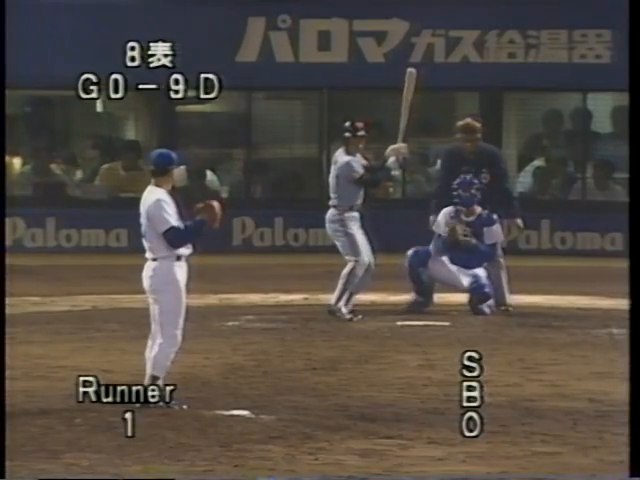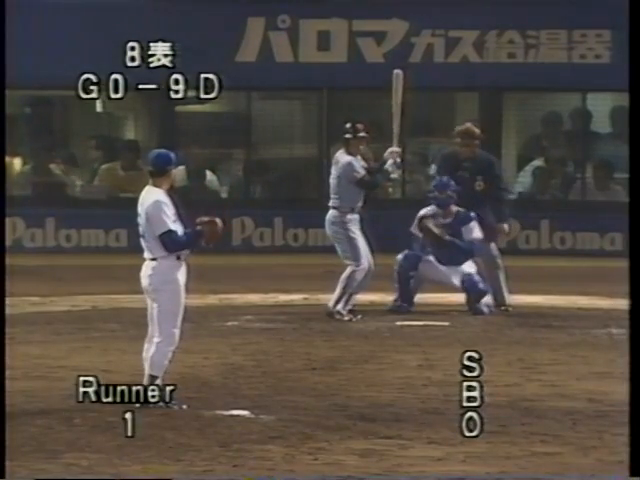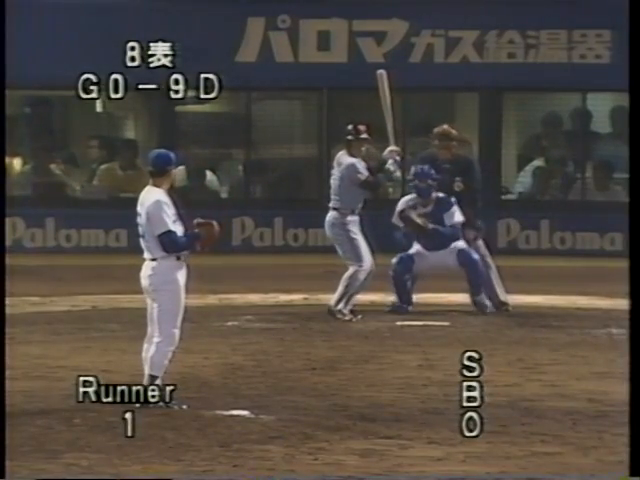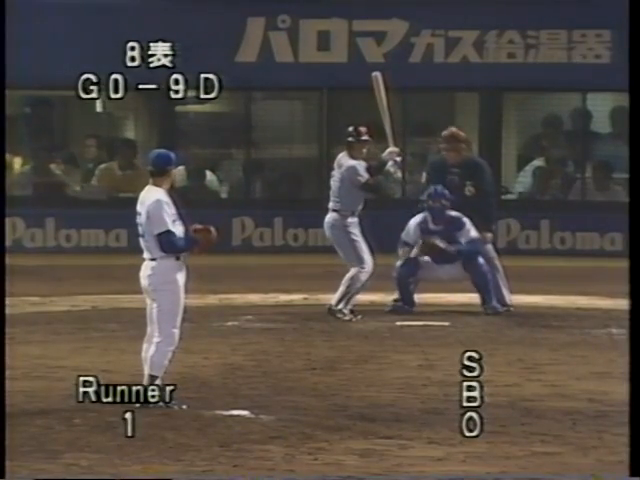
dt=0.3s
person 1, frame 1
left shoulder: (152, 195)
right shoulder: (160, 200)
right elbow: (176, 239)
left wrist: (198, 223)
right wrist: (202, 222)
left hip: (159, 268)
right hip: (167, 270)
left knee: (159, 335)
right knee: (169, 337)
person 1, frame 2
left shoulder: (149, 195)
right shoulder: (158, 201)
right elbow: (172, 243)
left wrist: (193, 232)
right wrist: (199, 233)
left hip: (155, 268)
right hip: (166, 270)
left knee: (156, 334)
right knee: (167, 335)
person 1, frame 3
left shoulder: (147, 195)
right shoulder: (159, 201)
right elbow: (171, 244)
left wrist: (189, 235)
right wrist: (196, 237)
left hip: (154, 268)
right hip: (166, 271)
left knee: (156, 334)
right knee: (167, 335)
person 1, frame 4
left shoulder: (147, 195)
right shoulder: (159, 200)
right elbow: (170, 244)
left wrist: (187, 236)
right wrist: (194, 240)
left hip: (154, 268)
right hip: (166, 270)
left knee: (155, 333)
right knee: (167, 335)
left ankle: (151, 388)
person 2, frame 1
left shoulder: (353, 156)
right shoulder: (346, 161)
left elbow: (370, 170)
right elbow: (371, 182)
left wrist: (388, 157)
right wrist: (391, 165)
left hip: (351, 217)
right hip: (342, 217)
left knee: (368, 264)
right knee: (359, 261)
left ankle: (345, 305)
right ankle: (337, 305)
person 2, frame 2
left shoulder: (352, 158)
right shoulder: (348, 162)
left elbow: (370, 172)
right elbow: (371, 184)
left wrist: (386, 160)
right wrist: (390, 168)
left hip: (350, 218)
right hip: (341, 219)
left knee: (367, 266)
right knee: (358, 265)
left ankle: (344, 306)
right ankle: (335, 307)
person 2, frame 3
left shoulder: (345, 158)
right shoulder: (351, 164)
left elbow: (370, 171)
right elbow: (374, 185)
left wrist: (386, 159)
right wrist: (391, 166)
left hip: (348, 219)
right hip: (342, 220)
left knee: (367, 265)
right knee: (361, 265)
left ankle: (344, 305)
right ankle: (337, 307)
person 2, frame 4
left shoulder: (345, 159)
right shoulder: (352, 166)
left elbow: (370, 170)
right elbow: (375, 188)
left wrist: (385, 159)
right wrist: (391, 167)
left hip: (345, 221)
right hip: (342, 222)
left knee: (366, 266)
right knee: (363, 266)
left ankle: (344, 305)
right ankle: (337, 306)
person 3, frame 1
left shoulder: (491, 155)
right shoulder: (450, 154)
left elbow: (502, 185)
right elbow: (443, 185)
left wrist: (513, 214)
left knee: (494, 256)
left ankle: (502, 300)
person 3, frame 2
left shoulder: (487, 162)
right shoulder: (447, 159)
left elbow: (498, 191)
left wrist: (502, 220)
left hip: (477, 216)
left knee: (491, 258)
left ankle: (501, 300)
person 3, frame 3
left shoulder: (467, 163)
right shoulder: (425, 161)
left elbow: (473, 195)
left wrist: (472, 225)
left knee: (482, 258)
left ankle: (499, 300)
person 3, frame 4
left shoulder: (478, 166)
right shoulder: (436, 166)
left elbow: (487, 197)
left wrist: (487, 228)
left hip: (472, 221)
left knee: (490, 259)
left ankle: (504, 301)
person 4, frame 1
left shoulder: (488, 220)
right shoulder: (448, 214)
left elbow: (491, 254)
right elbow: (437, 247)
left wrist: (472, 242)
right wrist: (449, 239)
left hip: (473, 271)
right hip: (448, 265)
left knee: (484, 292)
right knee: (415, 255)
left ankle: (476, 301)
right ankle: (422, 298)
person 4, frame 2
left shoulder: (466, 218)
right shoulder: (426, 215)
left elbow: (472, 250)
right elbow: (418, 248)
left wrist: (445, 238)
right wrist: (425, 237)
left hip: (460, 267)
right hip: (435, 263)
left knee: (479, 289)
right knee: (405, 260)
left ankle: (475, 301)
right ankle: (404, 301)
person 4, frame 3
left shoulder: (446, 203)
right shoulder: (406, 204)
left elbow: (456, 234)
right elbow: (400, 235)
left wrist: (430, 227)
right wrist: (409, 229)
left hip: (449, 248)
right hip: (423, 250)
left knee: (472, 260)
right knee: (399, 265)
left ankle: (479, 298)
right ankle: (404, 302)
person 4, frame 4
left shoulder: (458, 221)
right shoulder: (419, 222)
left elbow: (477, 246)
right elbow: (403, 245)
left wrist: (451, 248)
right wrist: (405, 252)
left hip: (457, 262)
right hip: (431, 263)
left knee: (476, 262)
right knee: (402, 268)
left ankle: (490, 302)
right ankle: (406, 303)
